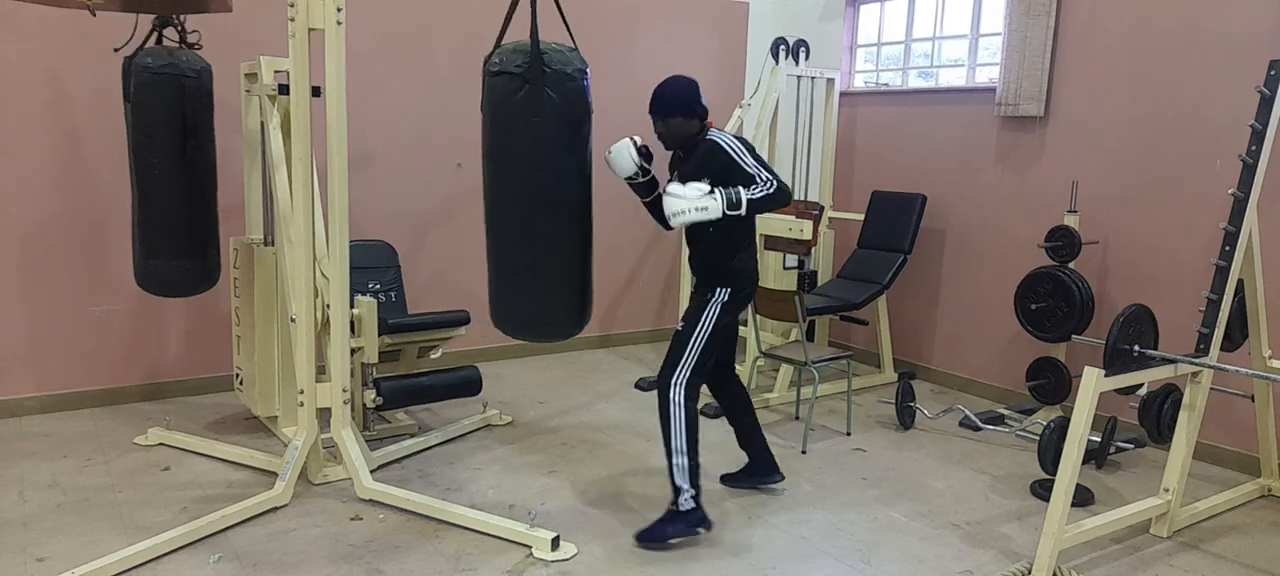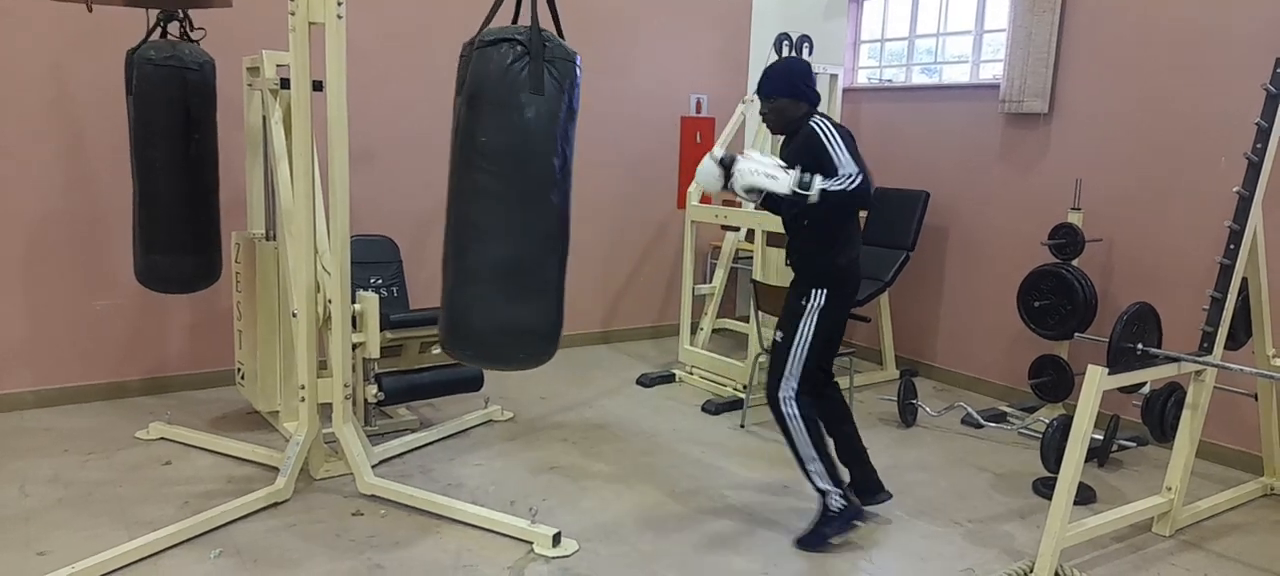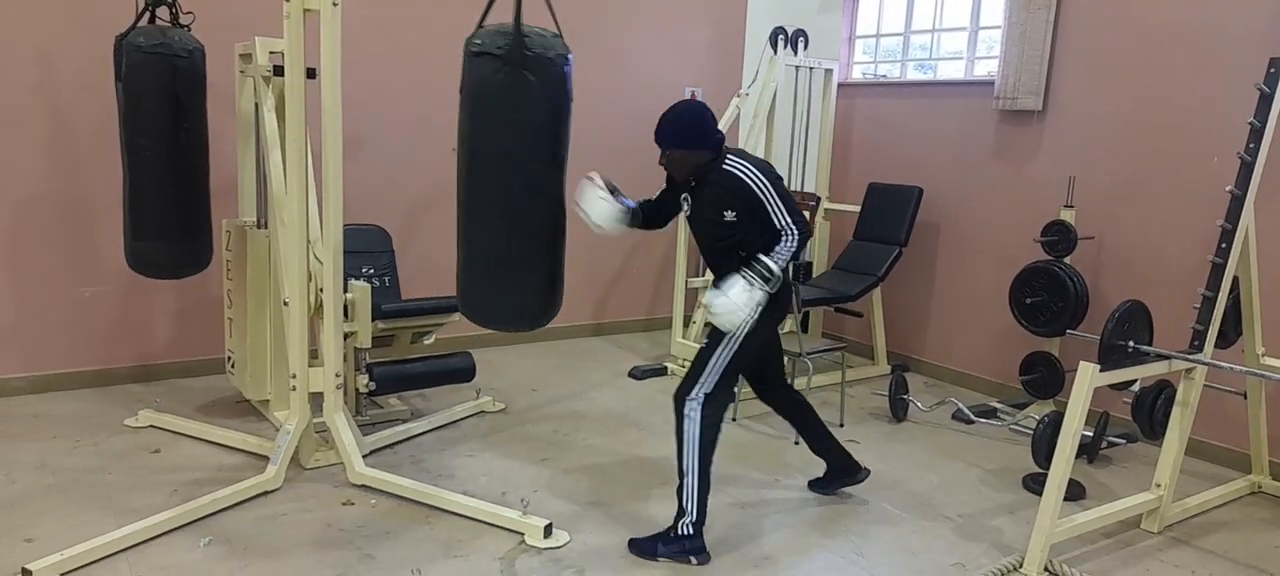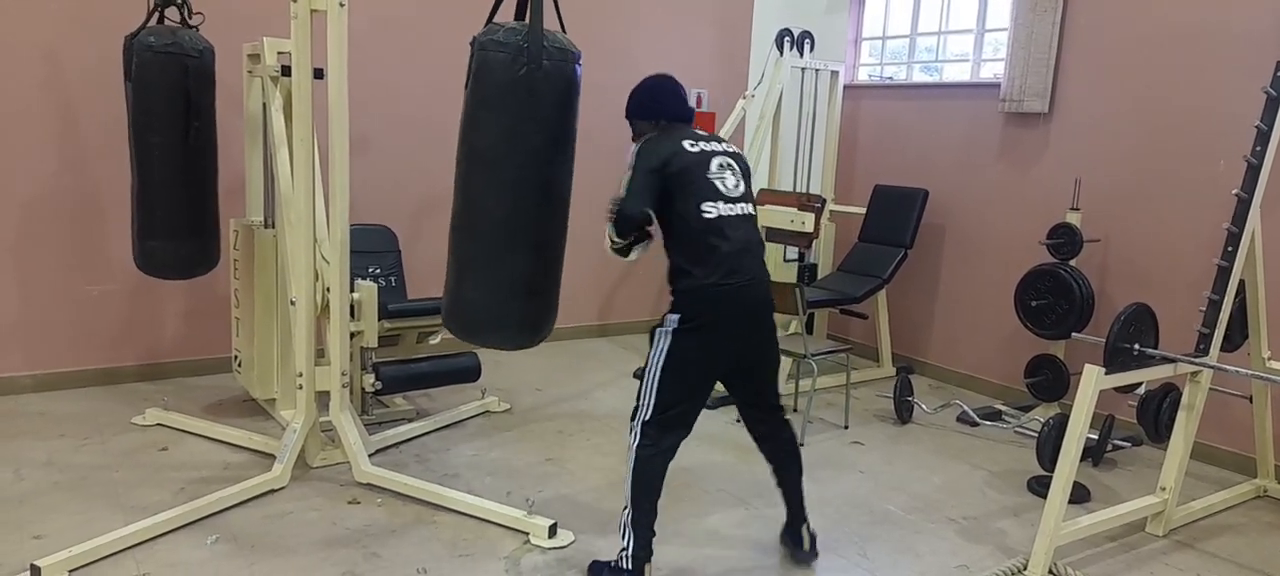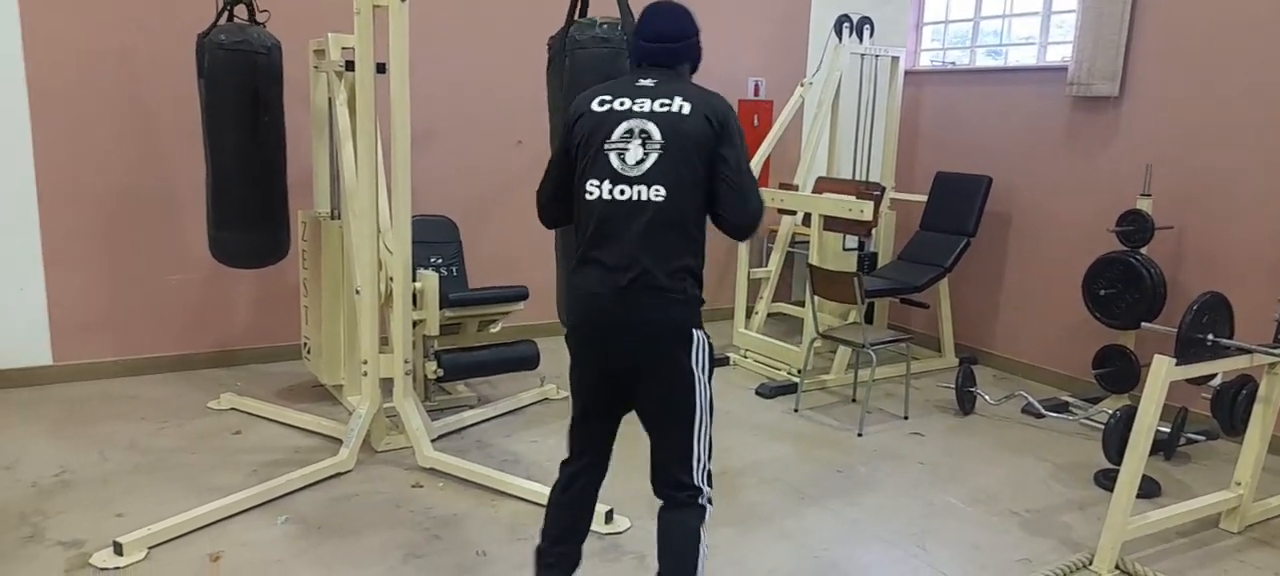
dt=1s
person 1, frame 1
left shoulder: (723, 147)
right shoulder: (683, 157)
left elbow: (778, 191)
right elbow: (671, 219)
left wrist: (716, 201)
right wrist: (640, 180)
left hip: (727, 282)
right hip: (715, 280)
left knee: (675, 384)
right knee: (717, 372)
left ankle: (686, 507)
right ankle: (762, 464)
person 1, frame 2
left shoulder: (822, 133)
right shoulder: (795, 141)
left elbow: (857, 188)
right elbow: (780, 205)
left wrist: (787, 182)
right wrist: (737, 178)
left hip: (826, 282)
right hip: (818, 277)
left knee: (785, 392)
right knee: (815, 381)
left ankle: (838, 505)
right ankle: (864, 483)
person 1, frame 3
left shoulder: (746, 174)
right shoulder: (692, 179)
left elbow: (794, 233)
right elbow: (655, 216)
left wrist: (750, 285)
right wrist: (612, 204)
left hip: (757, 303)
right hip: (734, 302)
left knee: (697, 401)
right knee: (772, 385)
left ankle: (687, 534)
right ankle: (843, 464)
person 1, frame 4
left shoulder: (658, 152)
right shoulder: (730, 151)
left elbow: (627, 214)
left wrist: (624, 235)
left hip: (701, 308)
right hip: (754, 300)
left knee: (653, 431)
right knee: (765, 412)
right ankle: (800, 531)
person 1, frame 5
left shoulder: (587, 106)
right shoulder: (711, 112)
left elbow: (550, 209)
right elbow: (741, 217)
left hip: (591, 310)
right hip: (667, 315)
left knee: (582, 462)
right knee: (683, 486)
